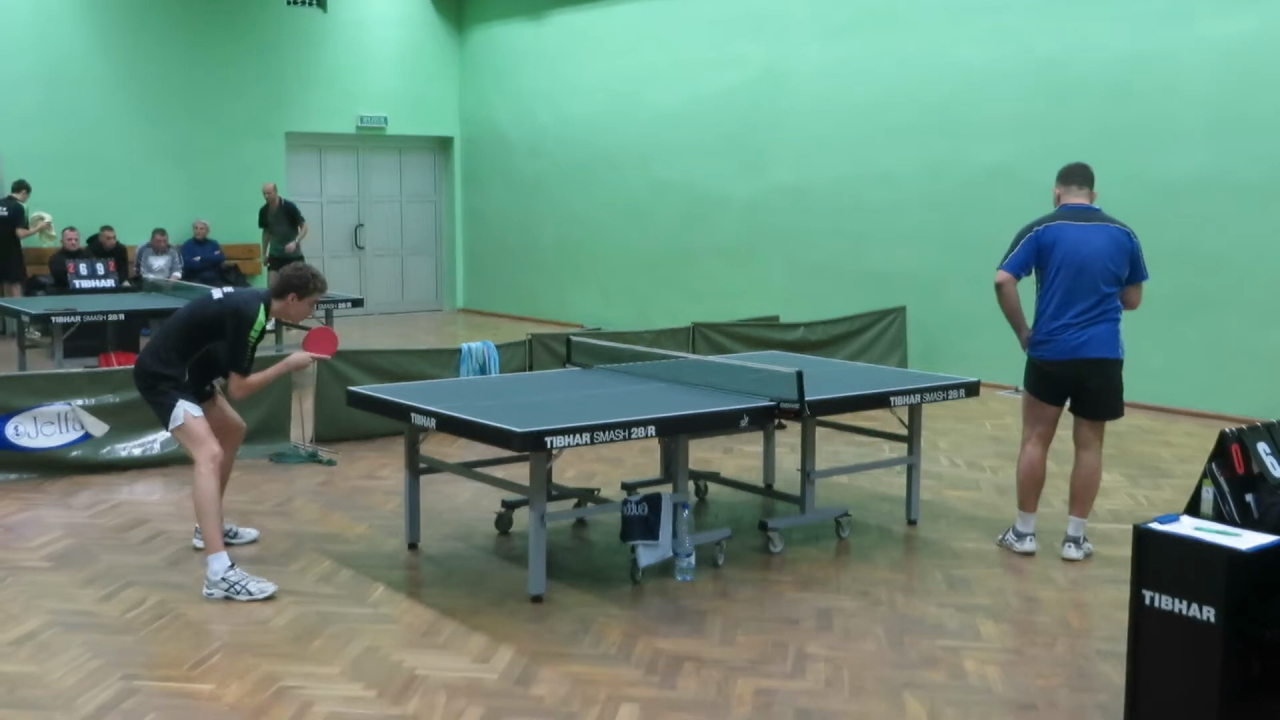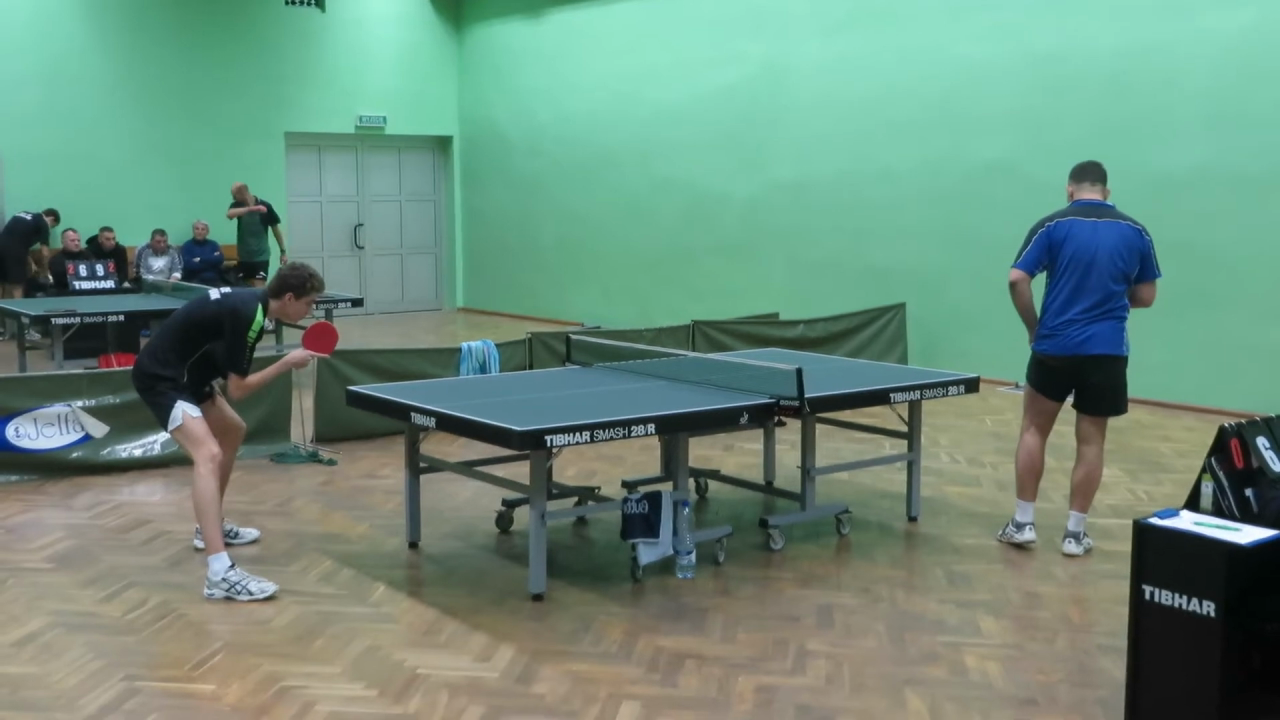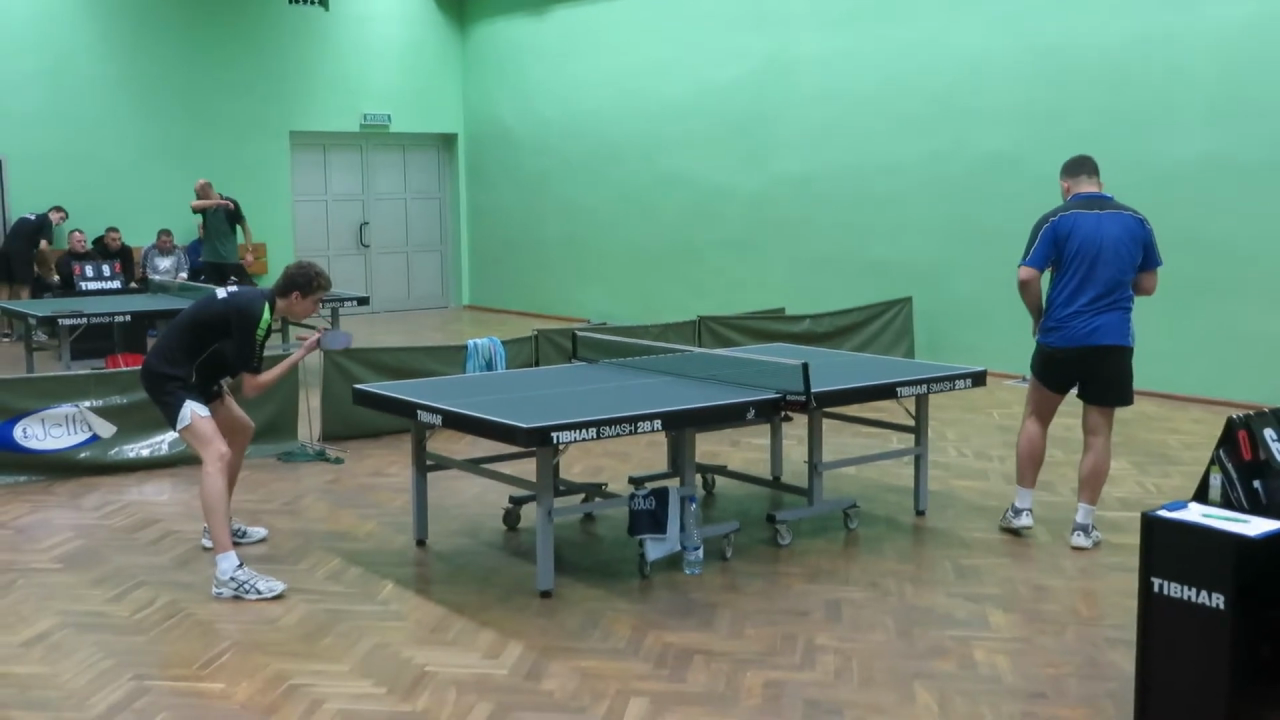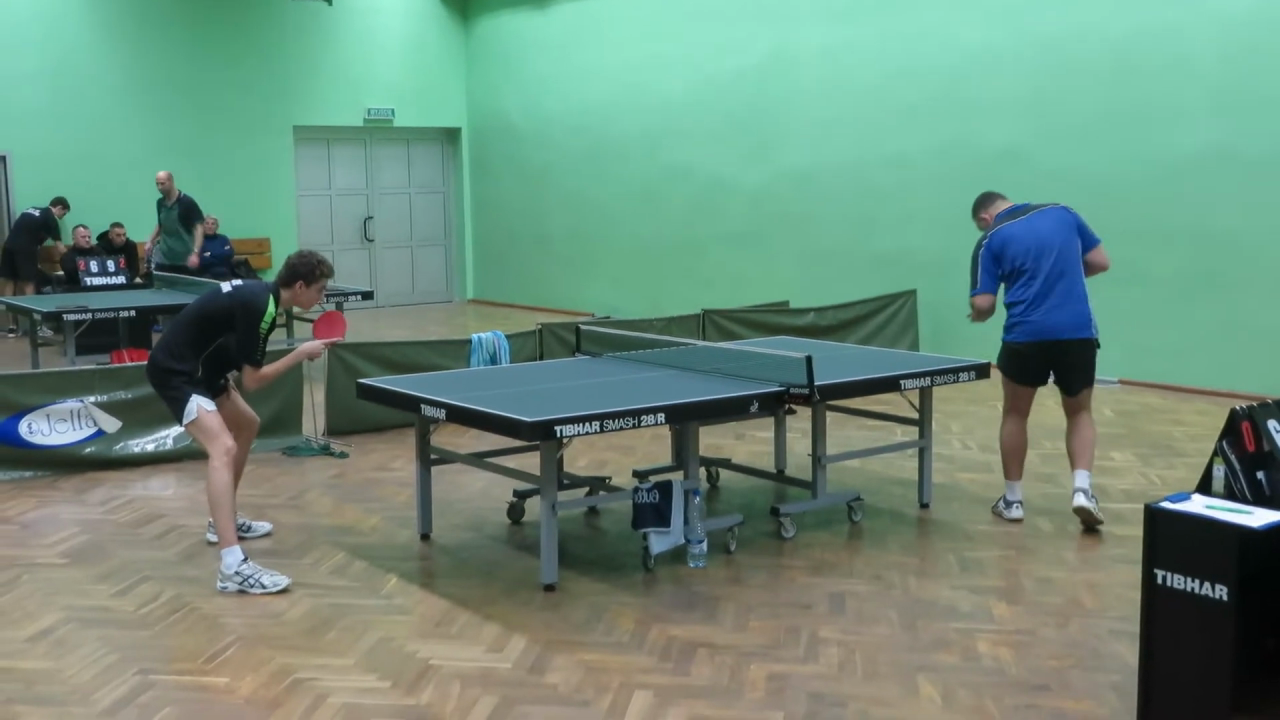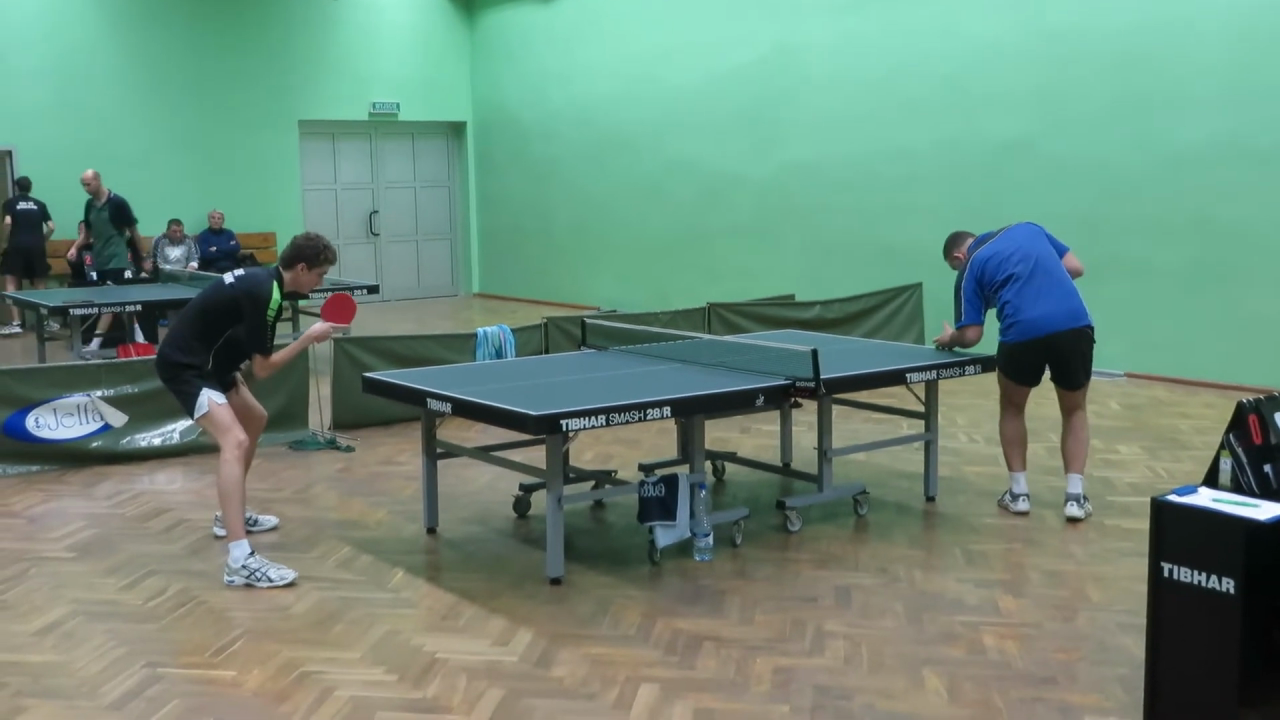
dt=0.7s
person 1, frame 1
left shoulder: (1041, 230)
right shoulder: (1124, 235)
left elbow: (1003, 281)
right elbow: (1132, 299)
left wrist: (1022, 332)
left hip: (1050, 352)
right hip: (1103, 355)
left knee: (1035, 441)
right knee: (1089, 446)
left ankle: (1023, 531)
right ankle: (1075, 538)
person 1, frame 2
left shoulder: (1052, 225)
right shoulder: (1136, 232)
left elbow: (1017, 280)
right elbow: (1145, 297)
left wrist: (1033, 327)
left hip: (1054, 347)
right hip: (1107, 351)
left knee: (1034, 431)
right knee: (1091, 442)
left ankle: (1023, 522)
right ankle: (1075, 532)
person 1, frame 3
left shoulder: (1056, 220)
right shoulder: (1137, 222)
left elbow: (1026, 277)
right elbow: (1147, 285)
left wrist: (1039, 317)
left hip: (1060, 339)
right hip: (1113, 342)
left knee: (1035, 420)
right knee: (1097, 434)
left ankle: (1021, 508)
right ankle: (1083, 525)
person 1, frame 4
left shoulder: (989, 241)
right shoulder: (1062, 213)
left elbow: (983, 304)
right elbow: (1101, 261)
left wrist: (977, 313)
left hip: (1026, 335)
right hip: (1079, 331)
left knee: (1015, 414)
right knee: (1079, 414)
left ankle: (1012, 499)
right ankle: (1082, 488)
person 1, frame 5
left shoulder: (970, 269)
right shoulder: (1028, 228)
left elbow: (971, 335)
right elbow: (1075, 268)
left wrist: (950, 339)
left hip: (1023, 333)
right hip: (1075, 325)
left knee: (1012, 408)
right knee: (1074, 411)
left ankle: (1018, 492)
right ankle: (1075, 496)
person 2, frame 1
left shoulder: (252, 302)
right shoulder: (249, 314)
right elbow: (238, 388)
left wrist: (214, 387)
right wrist: (289, 364)
left hip: (183, 371)
right hip: (161, 376)
left knee: (233, 431)
right knee: (209, 455)
left ankle: (211, 527)
right ankle: (219, 573)
person 2, frame 2
left shoulder: (251, 302)
right shoulder: (246, 314)
right elbow: (236, 389)
right wrist: (288, 363)
left hip: (182, 373)
right hip: (159, 377)
left knee: (233, 432)
right knee: (209, 455)
left ankle: (211, 526)
right ankle: (219, 574)
person 2, frame 3
left shoulder: (256, 300)
right shoulder: (254, 313)
right elbow: (251, 387)
left wrist: (219, 385)
right wrist: (301, 354)
left hip: (190, 372)
right hip: (168, 377)
left knee: (242, 431)
right knee: (217, 454)
left ankle: (220, 525)
right ankle: (228, 572)
person 2, frame 4
left shoulder: (260, 293)
right shoulder: (258, 306)
right elbow: (252, 379)
left wrist: (223, 380)
right wrist: (302, 353)
left hip: (196, 367)
right hip: (173, 371)
left knee: (247, 426)
right knee: (223, 449)
left ankle: (224, 521)
right ankle: (232, 566)
person 2, frame 5
left shoulder: (264, 280)
right shoulder: (263, 293)
right elbow: (263, 368)
left wrist: (231, 373)
right wrist: (310, 337)
left hip: (203, 360)
right hip: (183, 365)
left knee: (255, 420)
right knee: (235, 442)
left ankle: (231, 515)
right ankle: (240, 561)
